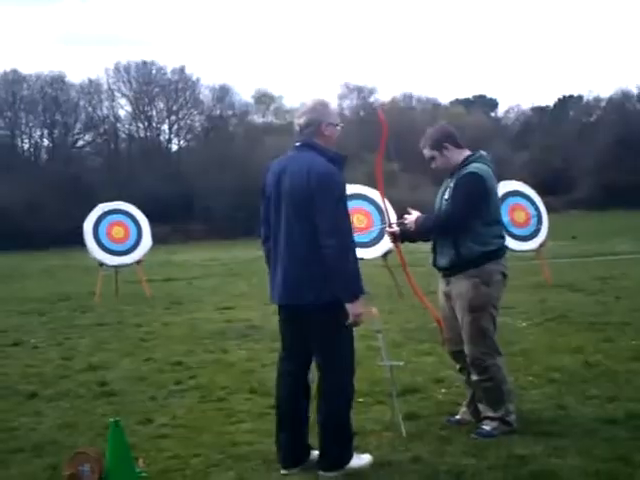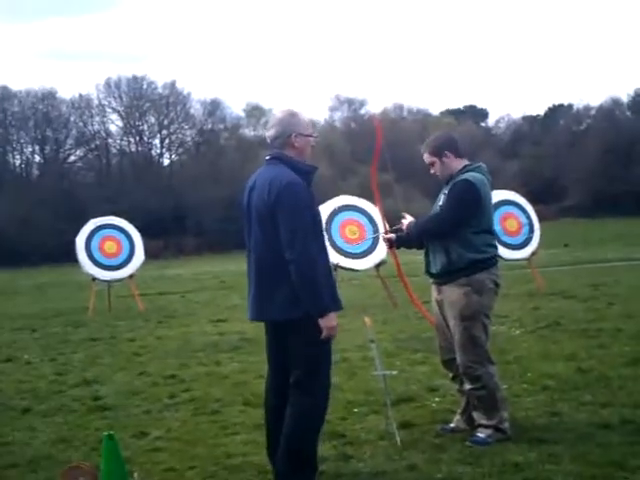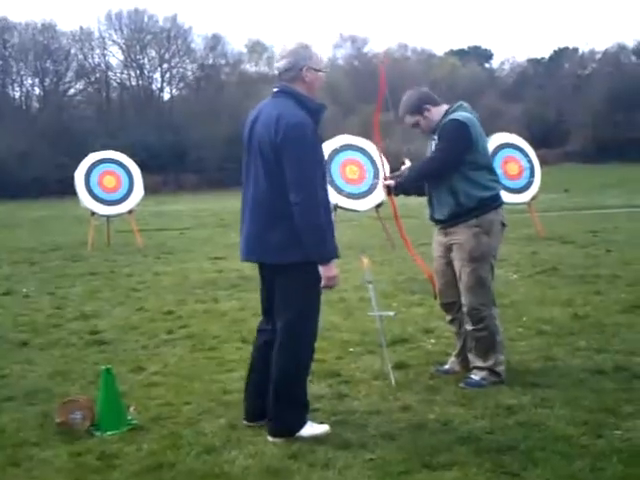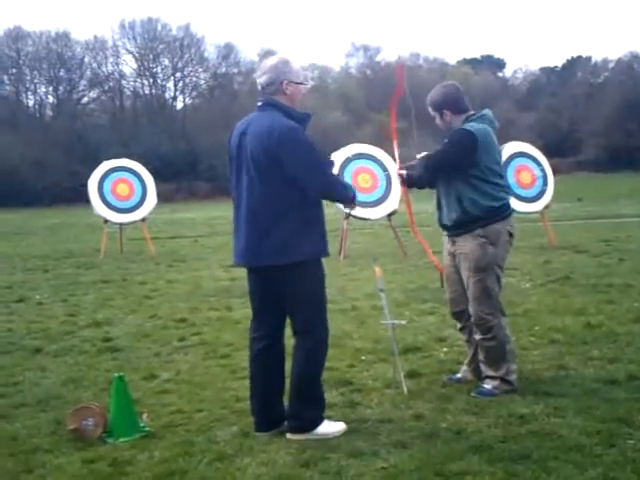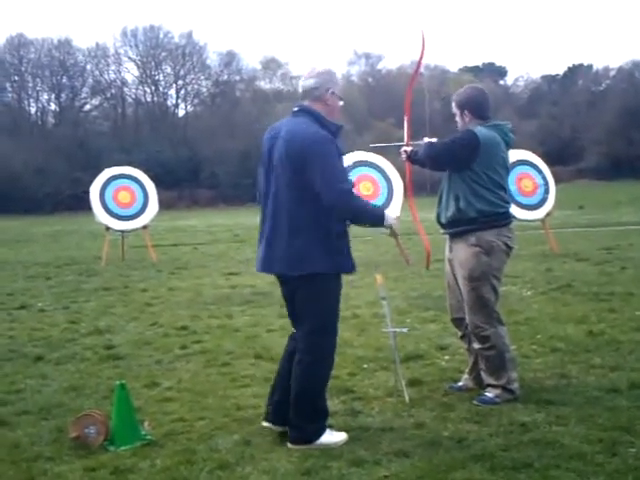
dt=1s
person 1, frame 1
left shoulder: (276, 169)
right shoulder: (324, 171)
left elbow: (267, 231)
right elbow: (337, 240)
right wrist: (353, 294)
left hip: (287, 288)
right hip: (323, 290)
left knee: (292, 367)
right knee: (336, 372)
left ankle: (292, 453)
right ankle: (335, 457)
person 1, frame 2
left shoulder: (258, 180)
right shoulder: (290, 184)
right elbow: (302, 254)
right wrist: (323, 309)
left hip: (273, 301)
right hip: (299, 305)
left knee: (280, 383)
right knee: (309, 389)
person 1, frame 3
left shoulder: (260, 113)
right shoulder: (296, 121)
right elbow: (307, 197)
right wrist: (325, 256)
left hip: (264, 240)
right hip: (293, 246)
left knee: (272, 325)
right knee: (296, 333)
left ankle: (258, 406)
right ankle: (285, 421)
person 1, frame 4
left shoulder: (242, 129)
right shoulder: (285, 131)
right elbow: (321, 181)
right wrist: (349, 195)
left hip: (256, 248)
right hip: (293, 250)
left knee: (265, 333)
right knee: (311, 334)
left ankle: (267, 416)
right ankle: (304, 420)
person 1, frame 5
left shoulder: (275, 132)
right shoulder: (315, 138)
left elbow: (266, 193)
right elbow: (339, 200)
right wrist: (379, 216)
left hip: (283, 254)
right hip: (314, 257)
left knee: (302, 335)
right knee: (316, 342)
left ankle: (280, 412)
right ankle: (306, 429)
person 2, frame 1
left shoulder: (474, 175)
right shoulder: (457, 177)
left elbow: (452, 221)
right elbow: (444, 223)
left wrist: (420, 223)
right wrist: (406, 232)
left hip: (477, 272)
right hip: (455, 273)
left knee: (480, 349)
right knee: (459, 347)
left ankle: (500, 415)
right ankle: (477, 406)
person 2, frame 2
left shoulder: (469, 183)
right shoulder: (455, 185)
left elbow: (440, 225)
right elbow: (437, 231)
left wrist: (412, 226)
right wrist: (401, 239)
left hip: (469, 281)
right hip: (448, 281)
left knee: (472, 357)
right knee: (452, 356)
left ankle: (494, 423)
right ankle: (470, 414)
person 2, frame 3
left shoulder: (458, 124)
right shoulder: (443, 130)
left elbow: (435, 167)
right elbow: (432, 179)
left wrist: (407, 174)
right wrist: (399, 186)
left hip: (475, 222)
right hip: (448, 224)
left knee: (476, 300)
right knee: (450, 297)
left ankle: (489, 367)
right ankle: (464, 357)
person 2, frame 4
left shoulder: (469, 135)
right shoulder: (468, 133)
left elbow: (433, 166)
right elbow: (443, 172)
left wrist: (412, 171)
right wrist: (412, 176)
left hip: (483, 231)
right hip: (462, 231)
left knee: (484, 309)
right knee: (461, 307)
left ankle: (501, 375)
right ankle: (476, 366)
person 2, frame 5
left shoulder: (476, 139)
right shoulder: (484, 139)
left elbow: (436, 155)
right elbow: (445, 159)
left wrist: (421, 149)
right wrist: (415, 155)
left hip: (481, 238)
right hip: (465, 237)
left knee: (482, 316)
right knee: (463, 314)
left ankle: (503, 384)
right ankle: (478, 374)
